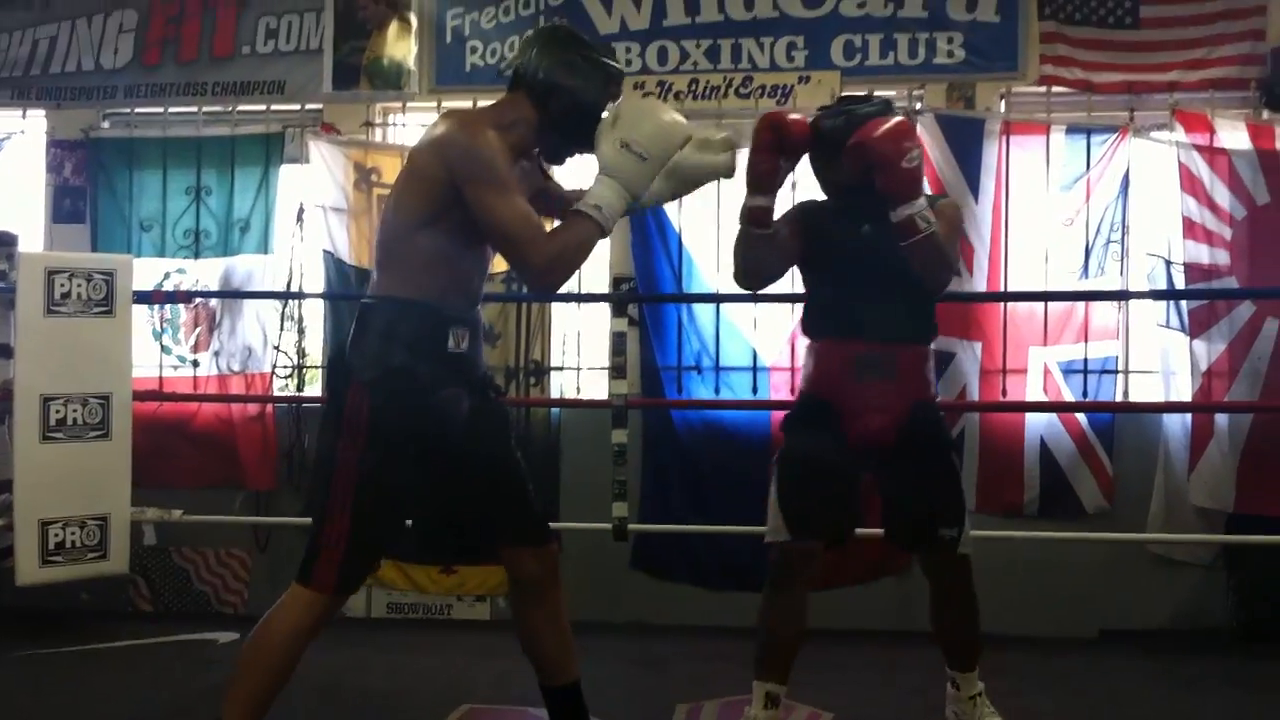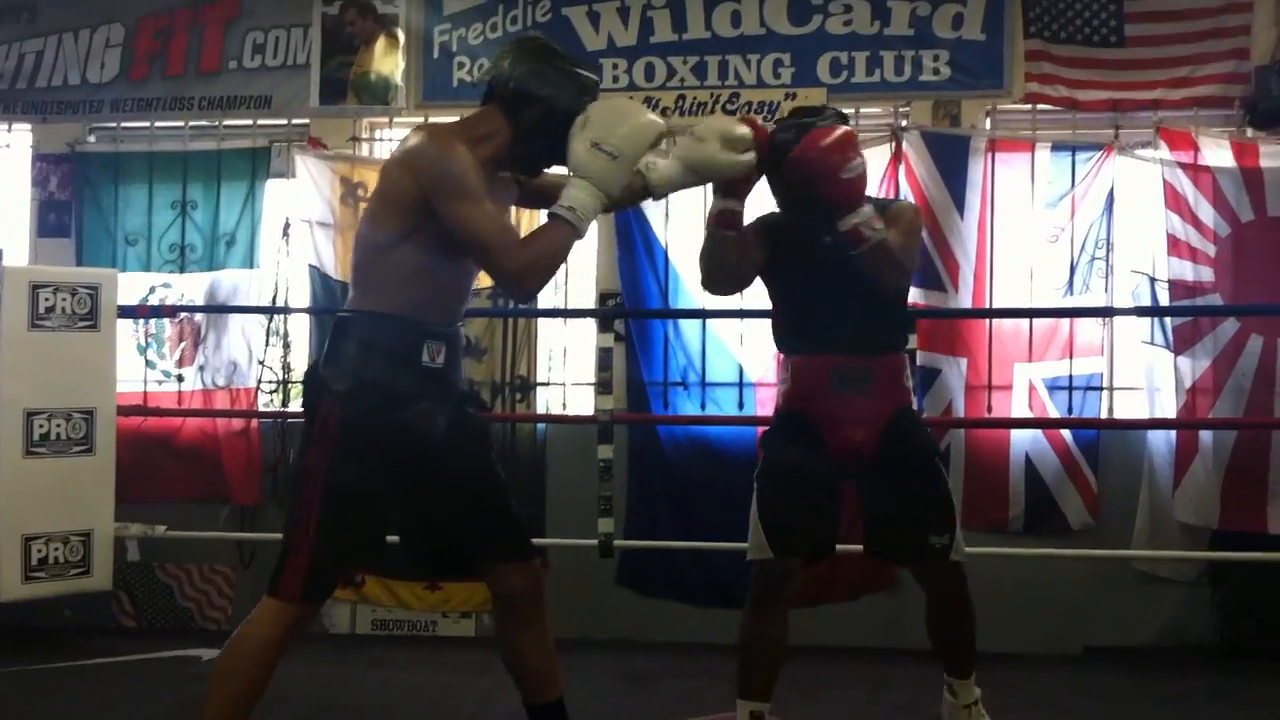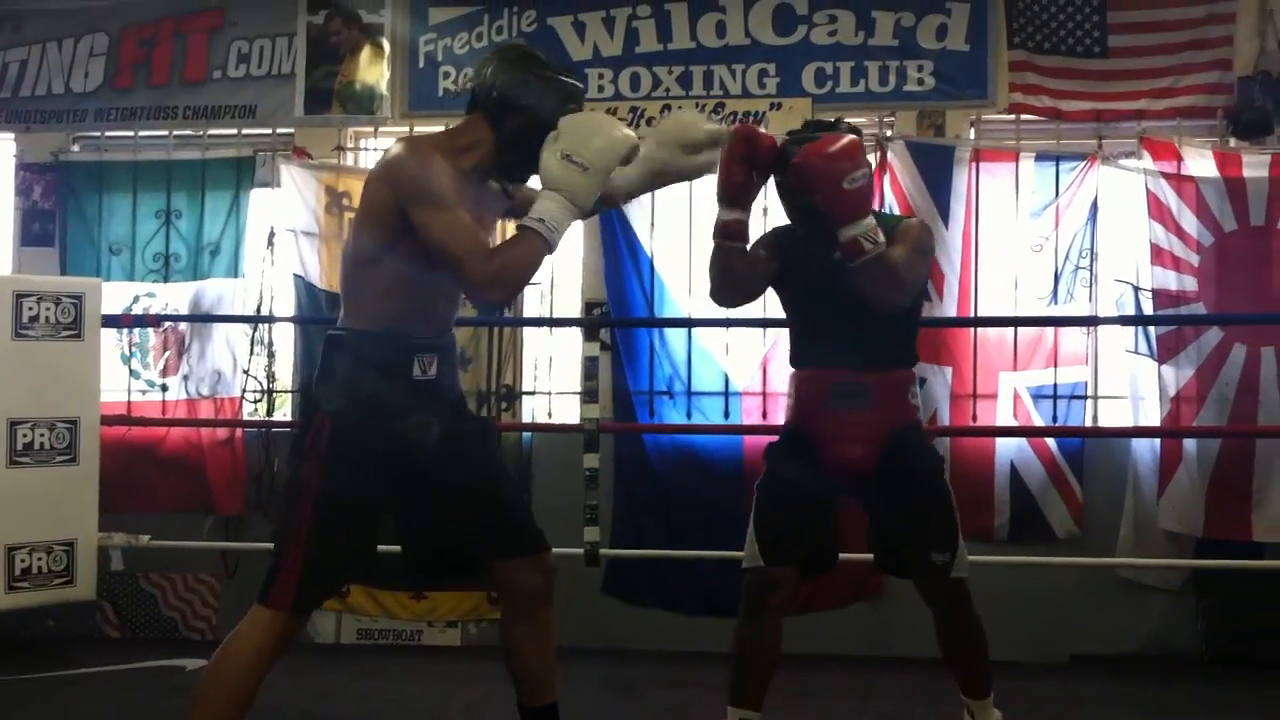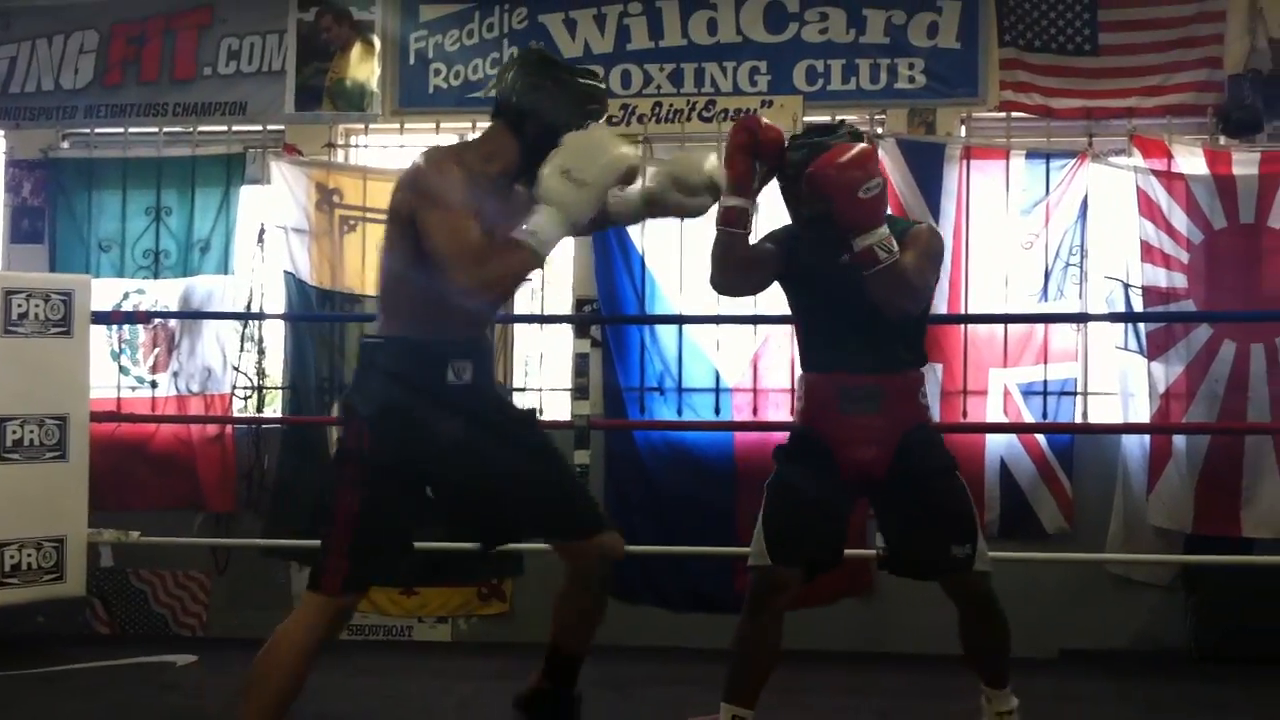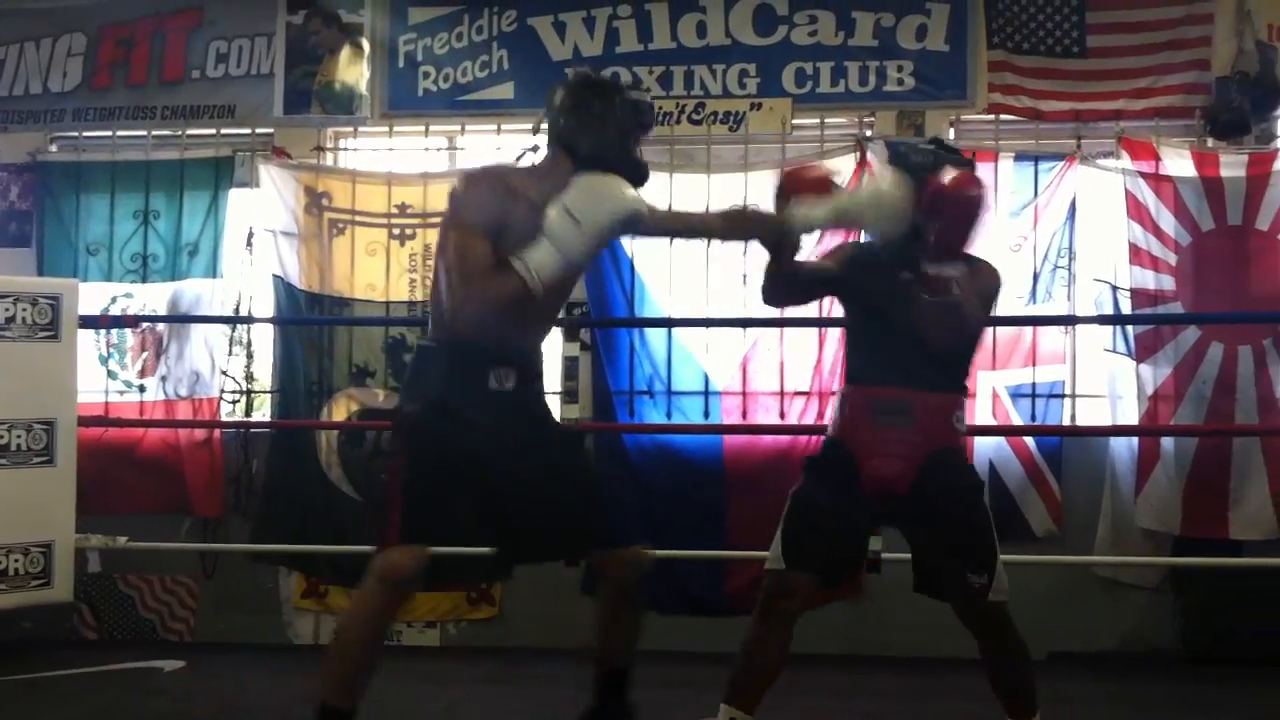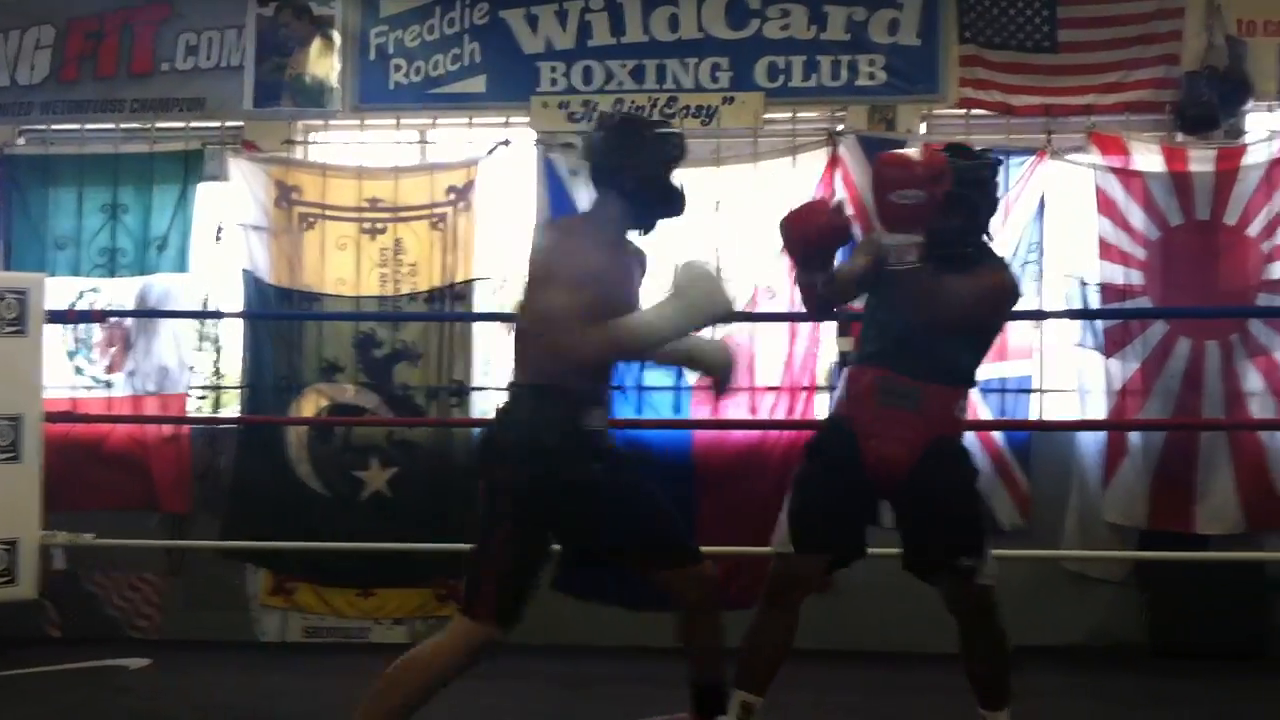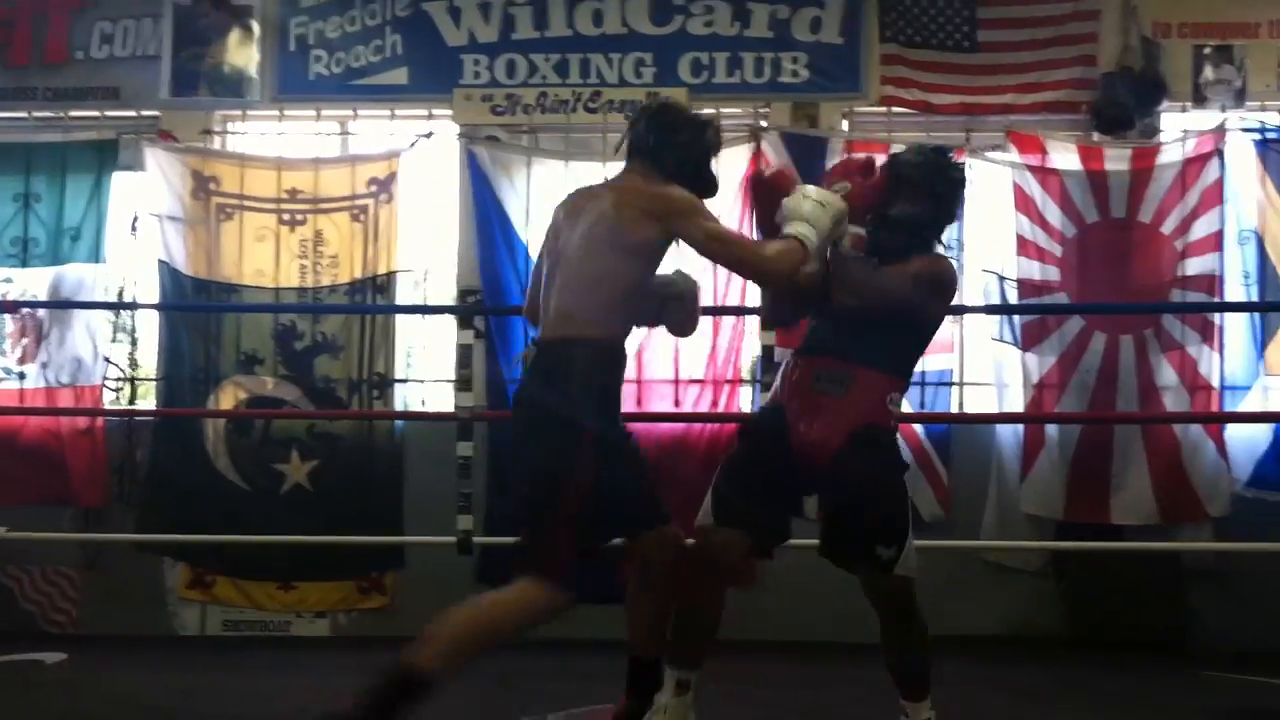
dt=0.2s
person 1, frame 1
left shoulder: (509, 158)
right shoulder: (469, 140)
left elbow: (564, 210)
right elbow: (544, 268)
left wrist: (662, 177)
right wrist: (619, 180)
left hip: (452, 375)
right hip: (392, 372)
left knee: (535, 560)
right knee: (327, 584)
person 1, frame 2
left shoulder: (493, 169)
right shoulder: (440, 153)
left elbow: (566, 193)
right elbow: (521, 275)
left wrist: (685, 166)
right wrist: (595, 184)
left hip: (430, 391)
right hip: (366, 388)
left knee: (518, 576)
right knee: (296, 597)
person 1, frame 3
left shoulder: (487, 181)
right shoulder: (421, 166)
left elbow: (583, 189)
right elbow: (492, 285)
left wrist: (665, 158)
right wrist: (560, 198)
left hip: (434, 397)
right hip: (361, 397)
left knee: (531, 571)
right knee: (286, 608)
person 1, frame 4
left shoulder: (524, 183)
right shoulder: (439, 174)
left elbow: (611, 201)
right elbow: (470, 285)
left wrist: (677, 185)
right wrist: (557, 219)
left hip: (470, 397)
right hip: (396, 395)
left knee: (598, 550)
right knee: (333, 599)
person 1, frame 5
left shoulder: (601, 204)
right shoulder: (480, 190)
left elbow: (706, 225)
right elbow: (459, 311)
right wrist: (554, 250)
left hip: (518, 403)
right hip: (444, 401)
left knee: (624, 565)
right knee: (399, 572)
person 1, frame 6
left shoulder: (620, 253)
right shoulder: (571, 242)
right elbow: (572, 353)
left wrist: (688, 349)
right wrist: (660, 323)
left hip: (584, 450)
right hip: (535, 445)
left knee: (697, 583)
right knee: (478, 630)
person 1, frame 7
left shoulder: (576, 206)
right shoulder: (668, 201)
left elbow: (538, 306)
right elbow: (773, 269)
right wrist: (805, 227)
left hip: (559, 395)
right hip: (559, 405)
left knee: (660, 544)
right knee: (549, 589)
person 2, frame 1
left shoulder: (936, 211)
right shoulder: (806, 221)
left elbow: (937, 274)
right elbow: (751, 275)
left wrist: (904, 192)
right wrist: (762, 187)
left hip: (909, 411)
right hip: (826, 410)
left knee: (948, 560)
right knee: (791, 560)
person 2, frame 2
left shoulder: (896, 215)
right shoulder: (770, 231)
left elbow: (891, 272)
right elbow: (719, 280)
left wrist: (845, 198)
right wrist: (728, 194)
left hip: (889, 421)
right hip: (805, 423)
left knee: (943, 568)
right knee: (772, 576)
person 2, frame 3
left shoulder: (908, 233)
right shoulder: (783, 244)
left elbow: (892, 292)
right elbow: (727, 292)
left wrist: (852, 212)
right wrist: (734, 203)
left hip: (894, 436)
right hip: (811, 437)
left knee: (946, 588)
right knee: (765, 586)
person 2, frame 4
left shoulder: (915, 238)
right shoulder: (790, 244)
left elbow: (904, 300)
right elbow: (729, 279)
left wrist: (864, 220)
right wrist: (739, 194)
left hip: (904, 439)
right hip: (820, 441)
left knee: (969, 582)
right knee: (769, 586)
person 2, frame 5
left shoulder: (977, 275)
right shoulder: (860, 260)
left elbow: (948, 335)
right elbow: (780, 292)
left wrist: (943, 254)
left hip: (934, 461)
right hip: (852, 454)
left knee: (985, 611)
right knee: (783, 592)
person 2, frame 6
left shoulder: (994, 279)
right shoulder: (884, 249)
left elbow: (922, 306)
right elbow: (821, 301)
left wrist: (902, 231)
right wrist: (807, 257)
left hip: (930, 447)
right hip: (853, 433)
left knee: (972, 596)
right knee: (790, 575)
person 2, frame 7
left shoulder: (933, 272)
right shoulder: (841, 249)
left elbow: (854, 295)
right elbow: (784, 303)
left wrist: (850, 222)
left hip: (861, 436)
right hip: (786, 422)
left knee: (892, 588)
right knee: (712, 552)
